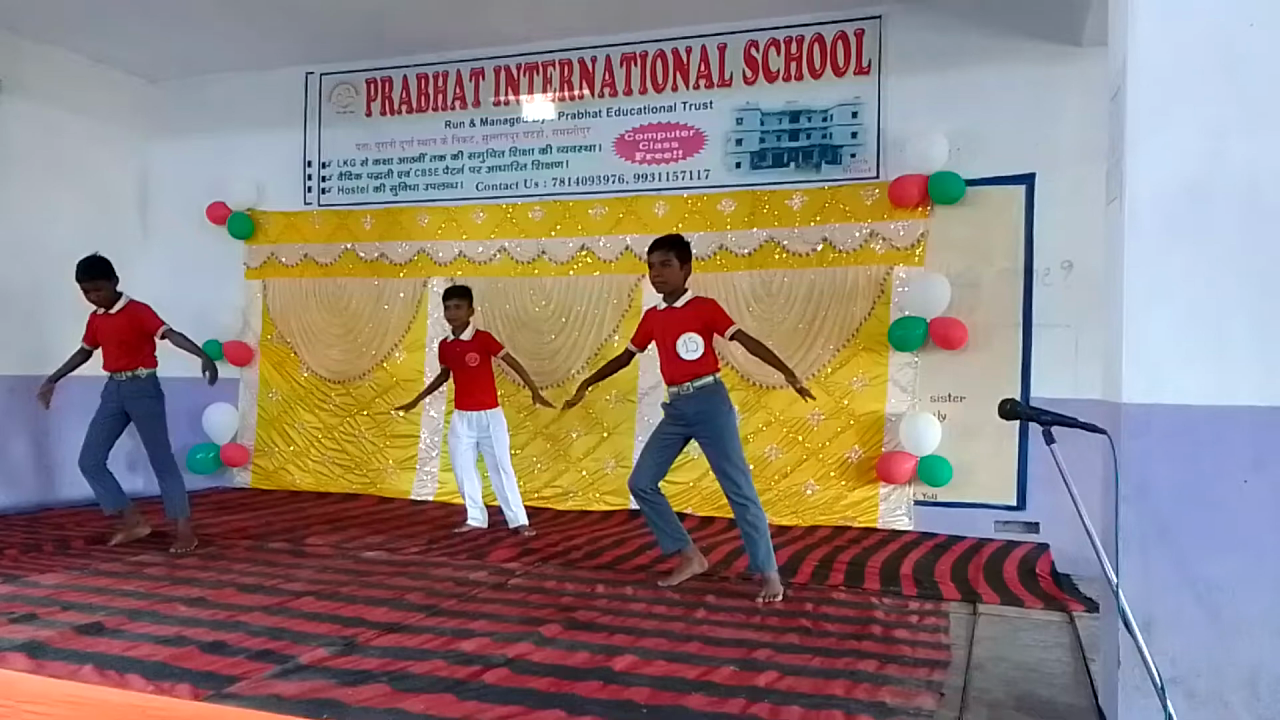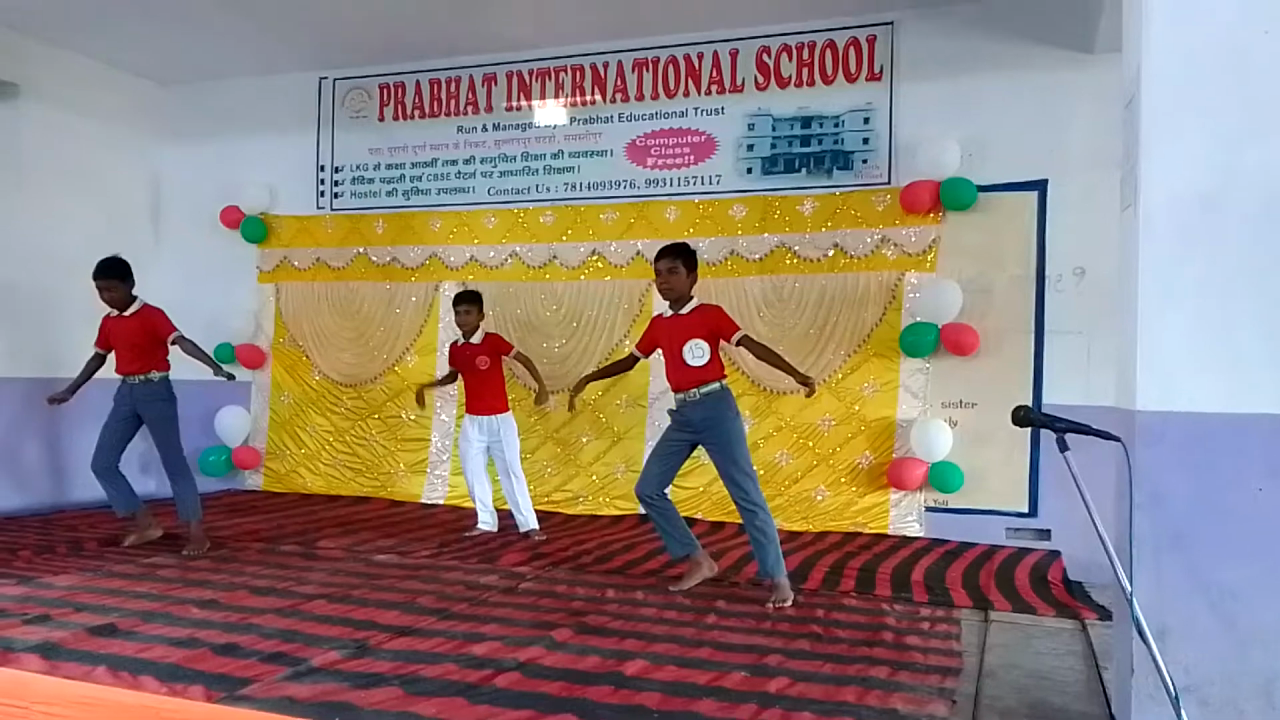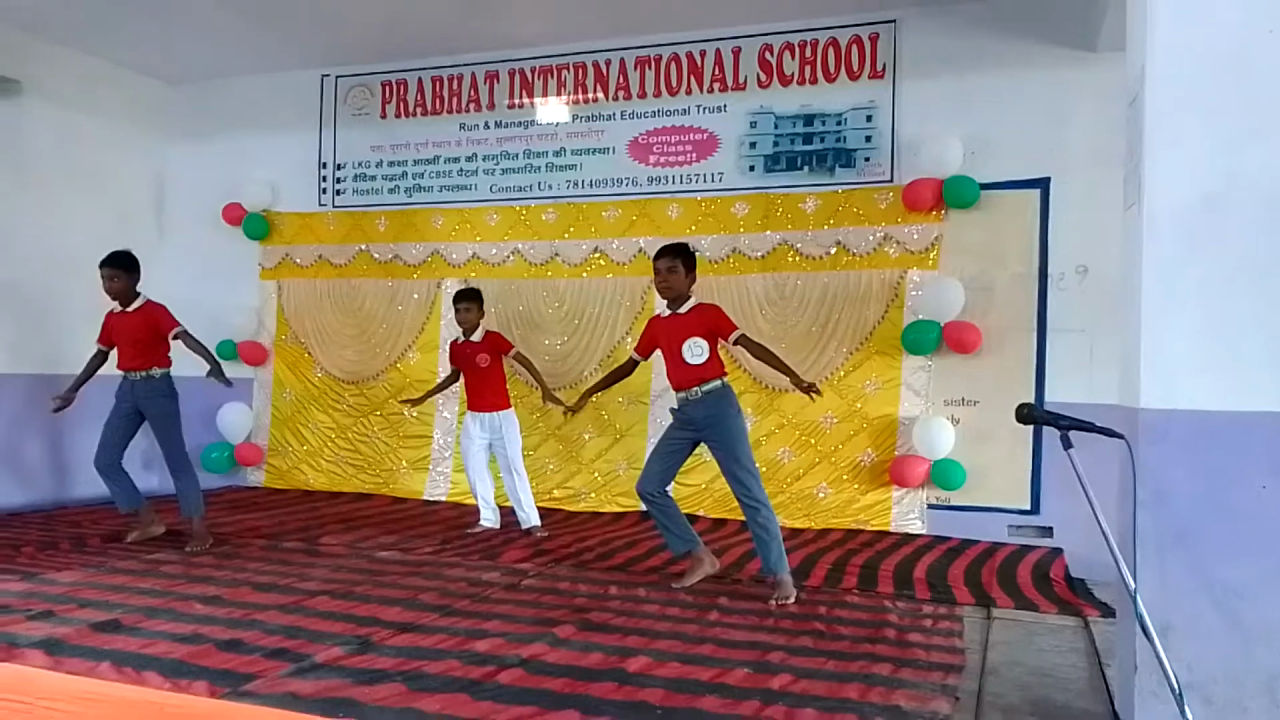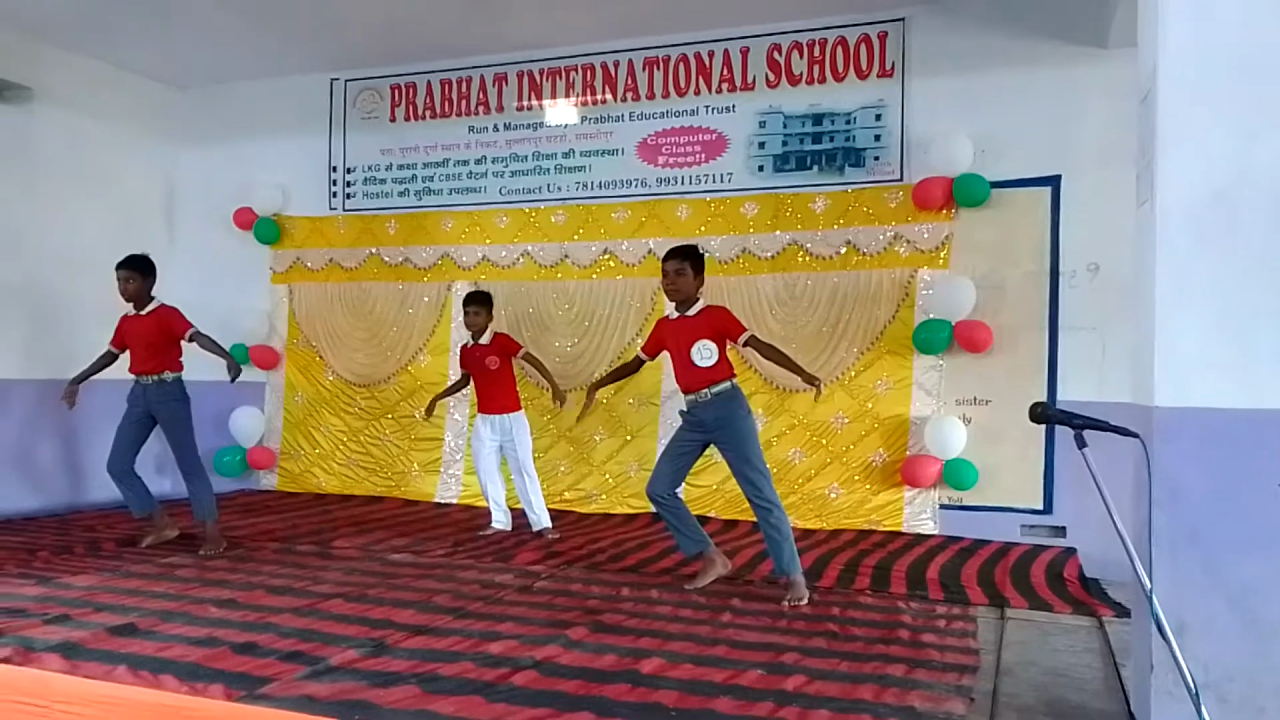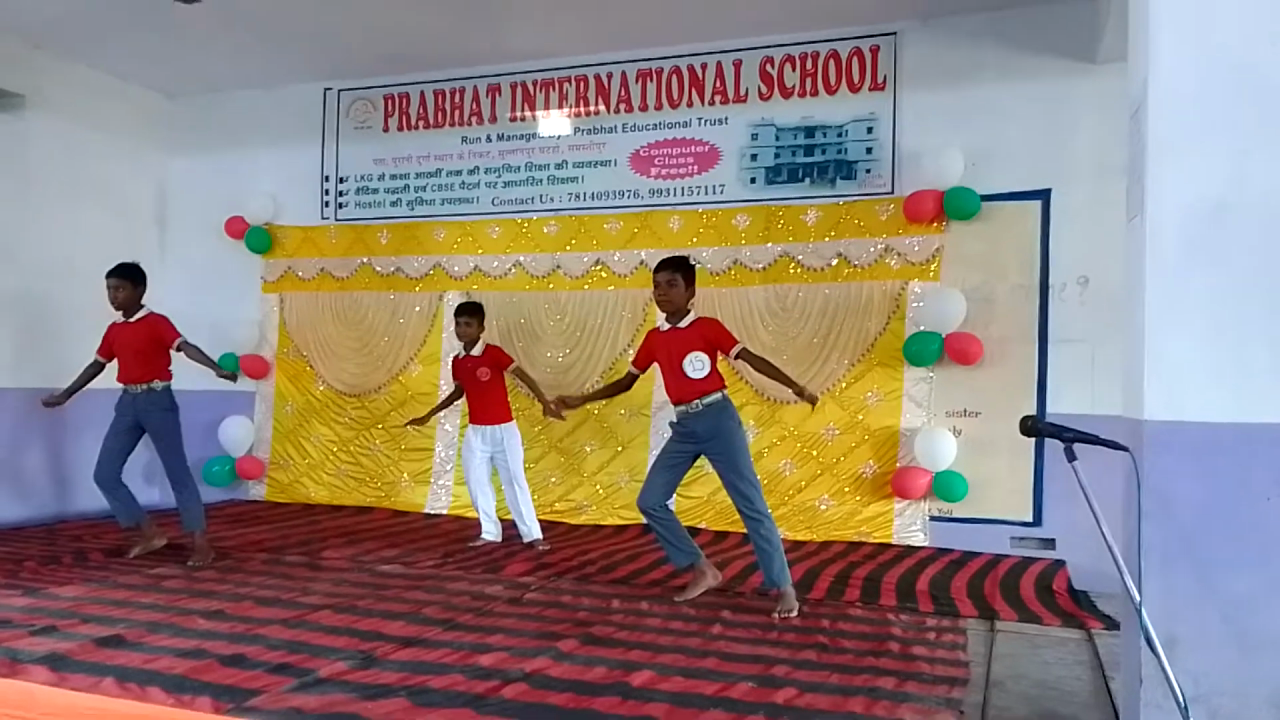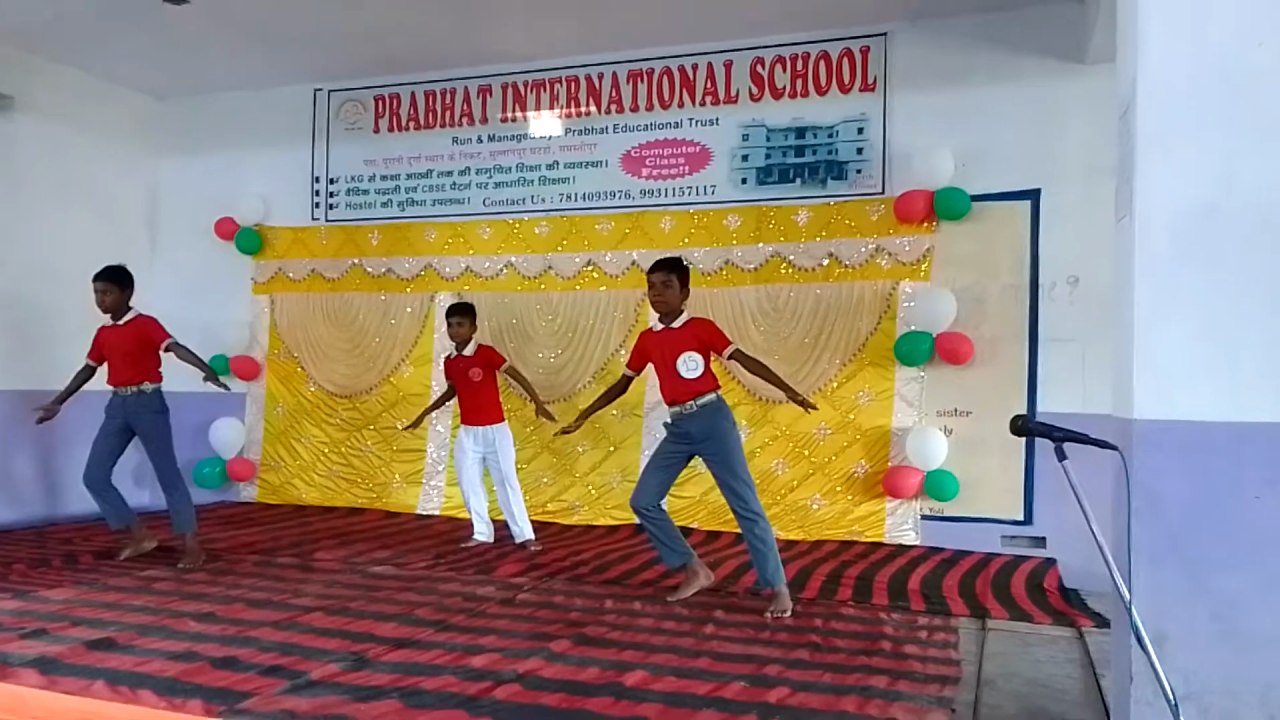
dt=0.3s
person 1, frame 1
left shoulder: (705, 307)
right shoulder: (652, 317)
left elbow: (747, 341)
right elbow: (626, 357)
left wrist: (788, 374)
right wrist: (587, 383)
left hip: (709, 402)
right hip: (675, 408)
left knee: (738, 489)
right knee: (641, 482)
left ankle: (770, 574)
right ankle: (689, 556)
person 1, frame 2
left shoulder: (711, 314)
right shoulder: (657, 324)
left elbow: (752, 346)
right elbow: (629, 361)
left wrist: (796, 375)
right wrist: (587, 379)
left hip: (716, 408)
right hip: (682, 415)
left knee: (747, 495)
right knee: (648, 489)
left ankle: (779, 579)
right ankle: (699, 561)
person 1, frame 3
left shoulder: (709, 314)
right shoulder: (655, 325)
left elbow: (750, 345)
right elbow: (628, 366)
left wrist: (794, 377)
right wrist: (589, 393)
left hip: (718, 406)
right hip: (684, 413)
left knee: (749, 492)
right knee: (649, 486)
left ankle: (782, 575)
right ankle: (701, 557)
person 1, frame 4
left shoulder: (717, 315)
right shoulder: (663, 327)
left elbow: (759, 346)
right elbow: (635, 364)
left wrist: (803, 374)
right wrist: (595, 386)
left hip: (728, 407)
right hip: (693, 415)
left knee: (760, 493)
right knee: (659, 489)
left ankle: (794, 577)
right ankle: (712, 559)
person 1, frame 5
left shoulder: (708, 327)
right shoulder: (653, 339)
left elbow: (751, 358)
right elbow: (626, 381)
left wrist: (795, 387)
right wrist: (582, 400)
left hip: (718, 419)
right hip: (683, 427)
left knee: (751, 505)
right knee: (650, 501)
left ankle: (784, 588)
right ankle: (702, 570)
person 1, frame 6
left shoulder: (702, 328)
right shoulder: (647, 339)
left elbow: (743, 359)
right elbow: (622, 383)
left wrist: (788, 391)
right wrist: (583, 416)
left hip: (712, 419)
right hip: (678, 427)
left knee: (745, 505)
right knee: (643, 500)
left ankle: (778, 588)
right ankle: (695, 570)
person 2, frame 1
left shoulder: (138, 311)
right shoulder: (95, 319)
left elbow: (170, 334)
right elbow: (84, 352)
left wrist: (204, 356)
right wrist: (52, 380)
left hip: (143, 388)
right hip: (113, 390)
left knee: (161, 460)
right knee: (89, 461)
left ankle: (185, 528)
right ankle: (133, 521)
person 2, frame 2
left shoulder: (152, 315)
right shoulder: (107, 322)
left elbow: (181, 342)
right elbow: (98, 358)
left wrist: (215, 367)
right wrist: (69, 391)
left hip: (155, 392)
right hip: (125, 393)
left knee: (174, 463)
right knee: (102, 463)
left ankle: (197, 531)
right ankle: (145, 523)
person 2, frame 3
left shoulder: (154, 311)
right shoulder: (111, 318)
left elbow: (184, 336)
right elbow: (100, 354)
left wrist: (212, 362)
right wrist: (73, 389)
left hip: (156, 388)
right hip: (127, 390)
left knee: (176, 459)
right knee: (105, 460)
left ankle: (199, 527)
right ankle: (148, 520)
person 2, frame 4
left shoulder: (167, 315)
right shoulder: (125, 321)
left elbow: (197, 337)
right elbow: (110, 355)
left wrist: (228, 358)
right wrist: (76, 381)
left hip: (168, 392)
right hip: (139, 394)
left knee: (189, 463)
right knee: (118, 465)
left ankle: (212, 531)
right ankle: (162, 524)
person 2, frame 5
left shoulder: (157, 323)
right shoulder: (114, 330)
left elbow: (185, 347)
right elbow: (97, 365)
left wrist: (217, 369)
right wrist: (65, 395)
left hip: (157, 401)
right hip: (127, 403)
left knee: (178, 472)
right knee: (105, 474)
left ankle: (201, 542)
right ankle: (149, 533)
person 2, frame 6
left shoulder: (146, 324)
right shoulder: (103, 333)
left elbow: (175, 348)
right elbow: (88, 370)
left wrist: (207, 370)
right wrist: (58, 402)
left hip: (147, 403)
right hip: (117, 405)
left knee: (168, 474)
right knee: (94, 476)
left ankle: (192, 544)
right ankle: (139, 535)
person 3, frame 1
left shoulder: (483, 338)
right shoulder: (444, 345)
left elbow: (512, 362)
left wrist: (534, 391)
right wrist: (418, 399)
left hip: (489, 415)
right hip: (461, 418)
left knee: (501, 468)
right knee: (463, 470)
left ankle: (518, 520)
right ankle: (476, 518)
person 3, frame 2
left shoulder: (494, 341)
right shoulder: (455, 348)
left elbow: (524, 360)
left wrist: (541, 386)
right wrist: (426, 387)
left hip: (500, 419)
right hip: (472, 422)
left knee: (511, 472)
right knee: (474, 473)
left ankle: (529, 524)
right ankle: (486, 522)
person 3, frame 3
left shoulder: (493, 339)
right shoulder: (455, 347)
left elbow: (523, 361)
right elbow: (454, 376)
left wrist: (545, 388)
right wrist: (425, 397)
left hip: (502, 416)
right hip: (474, 419)
left knee: (513, 468)
right knee: (475, 470)
left ankle: (531, 521)
right ankle: (488, 518)
person 3, frame 4
left shoulder: (502, 341)
right shoulder: (465, 350)
left elbow: (533, 361)
left wrist: (555, 387)
right wrist: (436, 398)
left hip: (512, 418)
right hip: (484, 422)
left knee: (524, 470)
right knee: (486, 472)
left ankle: (542, 523)
right ankle: (499, 521)
person 3, frame 5
left shoulder: (493, 353)
right shoulder: (457, 362)
left elbow: (522, 375)
left wrist: (545, 403)
right wrist: (430, 414)
left hip: (503, 429)
right hip: (476, 432)
left knee: (514, 481)
right knee: (477, 483)
left ankle: (533, 534)
right ankle: (490, 532)
person 3, frame 6
left shoulder: (486, 353)
right shoulder: (449, 362)
left elbow: (516, 375)
left wrist: (538, 403)
right wrist: (423, 414)
left hip: (495, 430)
right hip: (467, 433)
left knee: (507, 482)
right knee: (469, 484)
left ankle: (525, 535)
right ankle: (482, 532)
